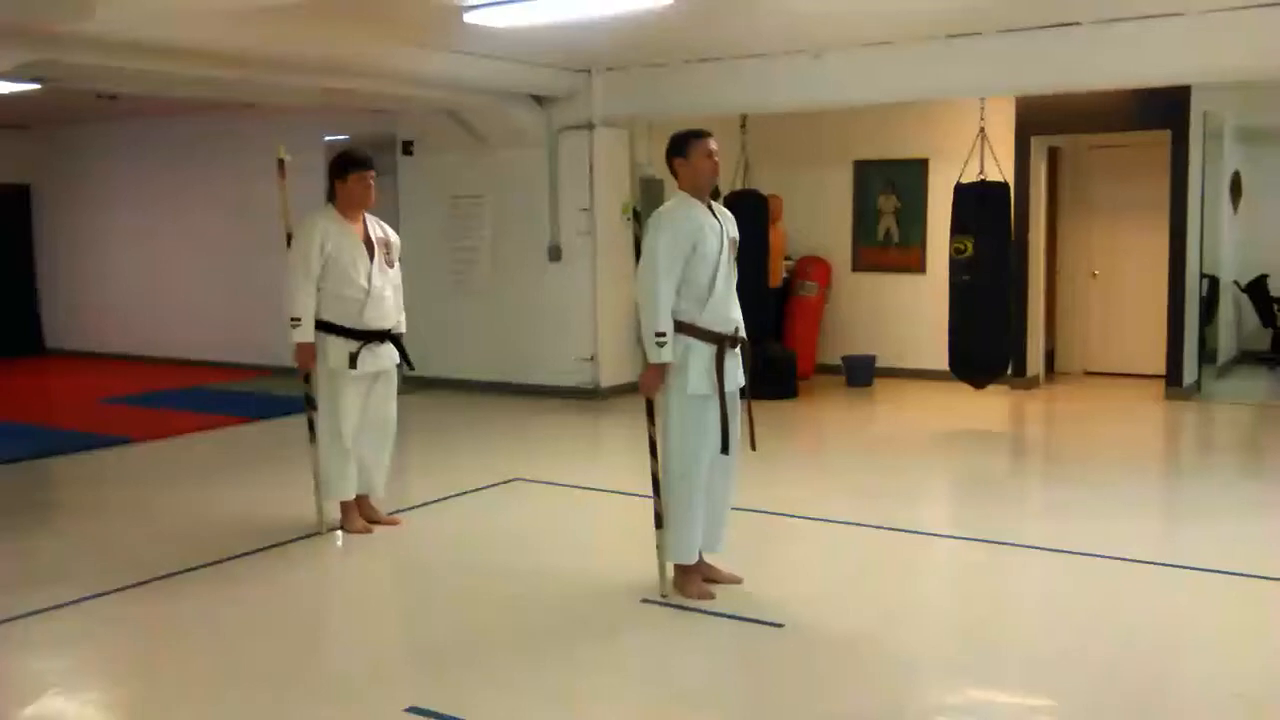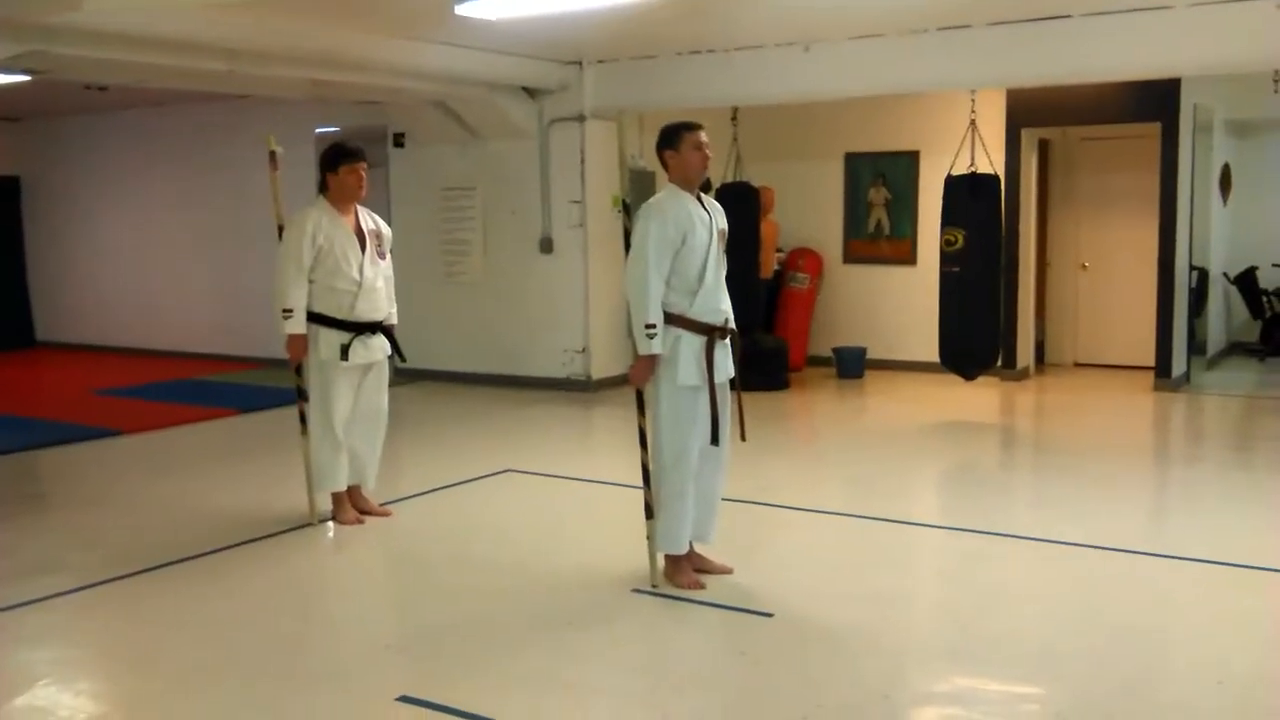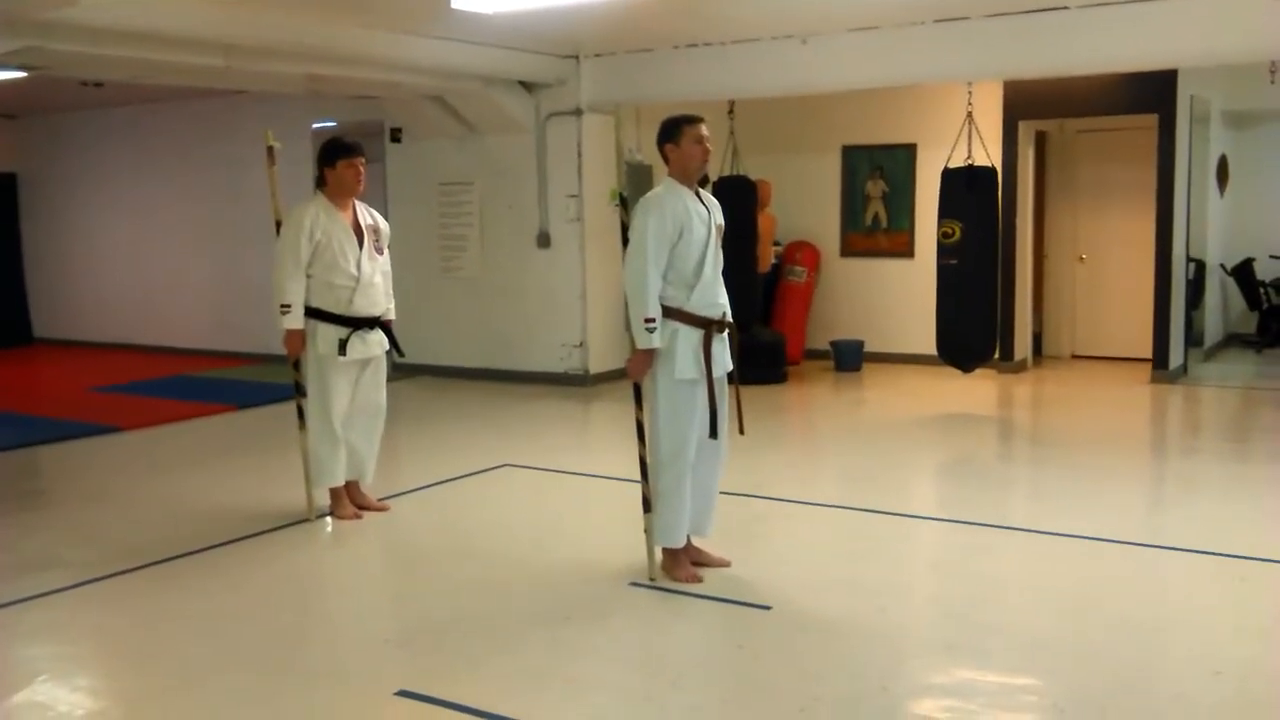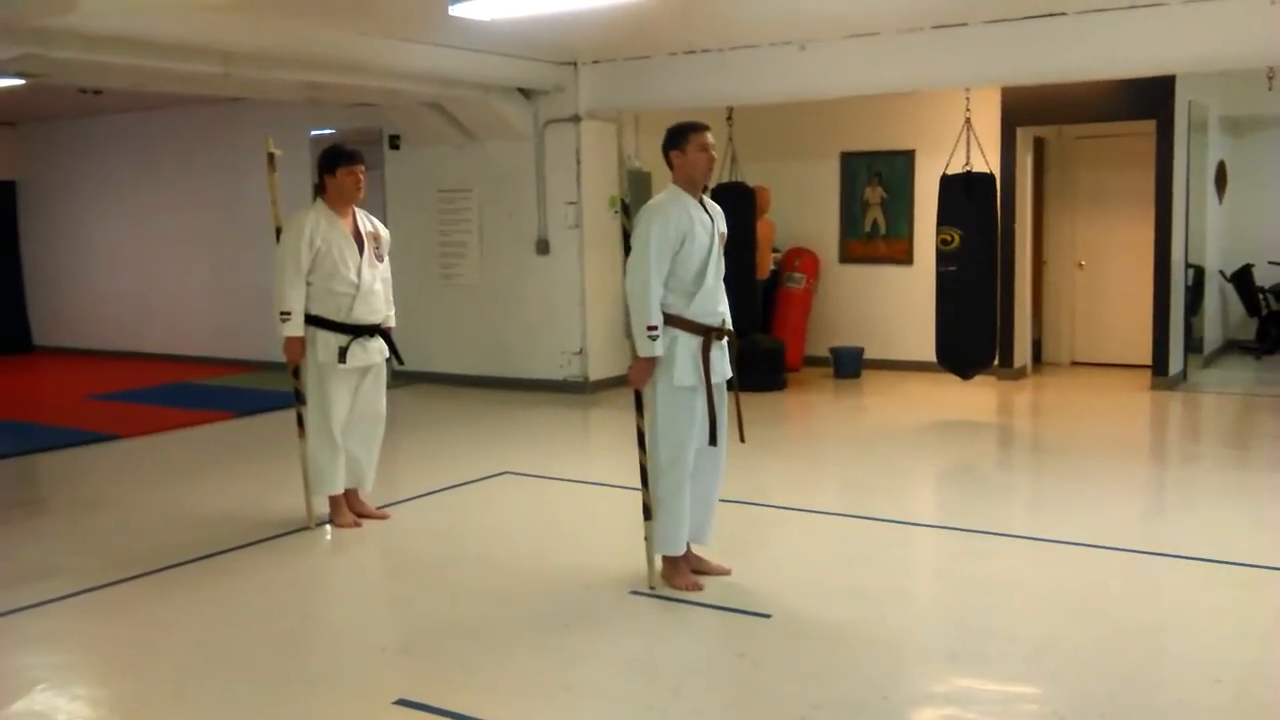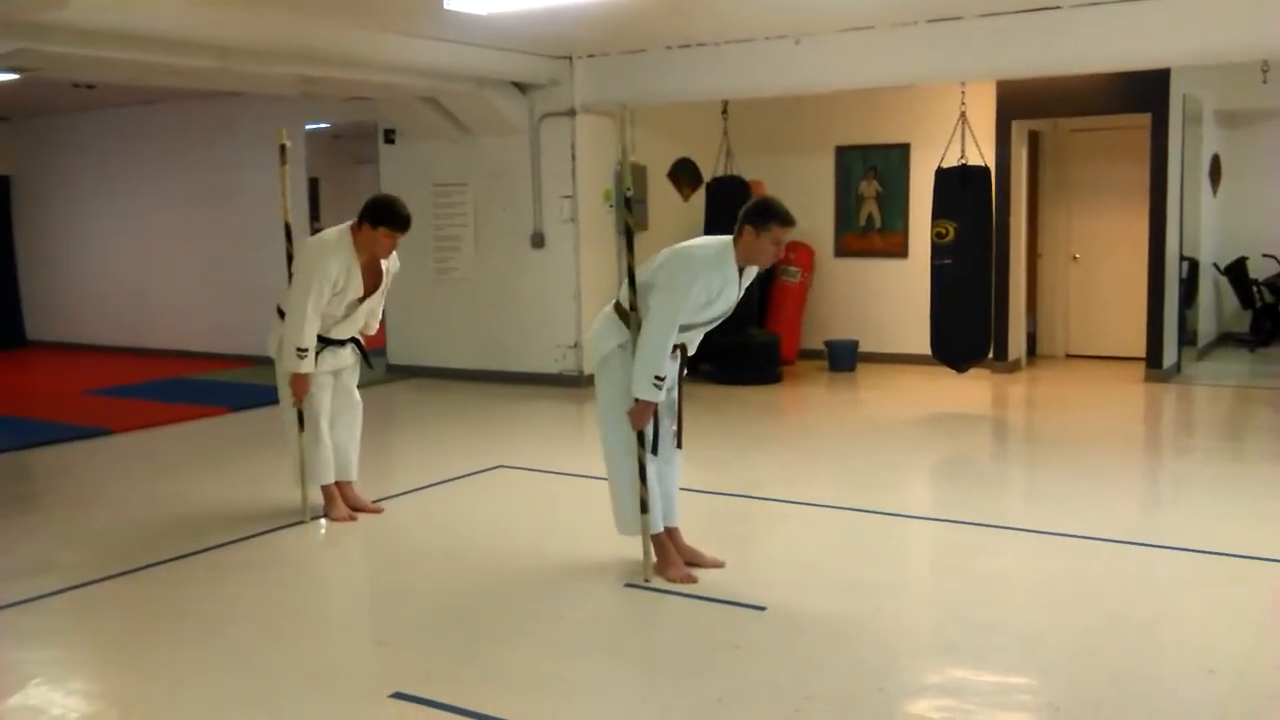
dt=1s
person 1, frame 1
left shoulder: (725, 218)
right shoulder: (671, 220)
right elbow: (655, 292)
left wrist: (737, 342)
right wrist: (657, 361)
left hip: (723, 355)
right hip: (688, 356)
left knee: (719, 460)
right knee: (688, 462)
left ankle: (701, 557)
right ankle: (684, 566)
person 1, frame 2
left shoulder: (714, 210)
right shoulder: (660, 212)
right elbow: (644, 284)
left wrist: (726, 333)
right wrist: (647, 352)
left hip: (713, 346)
right hip: (679, 347)
left knee: (709, 451)
right knee: (678, 452)
left ankle: (690, 547)
right ankle: (674, 556)
person 1, frame 3
left shoulder: (710, 205)
right shoulder: (658, 206)
right elbow: (642, 278)
left wrist: (723, 328)
right wrist: (645, 346)
left hip: (710, 340)
right hip: (676, 341)
left knee: (707, 444)
right knee: (676, 446)
left ankle: (688, 541)
right ankle: (671, 549)
person 1, frame 4
left shoulder: (715, 212)
right shoulder: (661, 213)
right elbow: (643, 286)
right wrist: (646, 354)
left hip: (711, 346)
right hip: (676, 348)
left knee: (707, 452)
right knee: (675, 454)
left ankle: (687, 549)
right ankle: (671, 558)
person 1, frame 5
left shoulder: (745, 266)
right shoulder: (696, 265)
right elbow: (657, 333)
left wrist: (679, 360)
right wrist: (645, 399)
left hip: (663, 347)
right hip: (625, 343)
left knee: (664, 444)
right knee: (633, 445)
left ankle: (674, 540)
right ankle: (663, 550)
person 2, frame 1
left shoulder: (385, 234)
right shoulder: (317, 230)
right elbow: (302, 287)
left wrist: (398, 333)
right wrist: (303, 340)
left hip: (380, 347)
right hip: (339, 346)
left knee: (378, 425)
right knee: (339, 427)
left ankle: (366, 501)
right ankle: (347, 509)
person 2, frame 2
left shoulder: (377, 225)
right shoulder: (309, 223)
right elbow: (293, 279)
left wrist: (390, 323)
right wrist: (295, 331)
left hip: (372, 338)
right hip: (331, 338)
left knee: (370, 416)
right knee: (331, 418)
left ankle: (358, 492)
right ankle: (339, 499)
person 2, frame 3
left shoulder: (374, 220)
right shoulder: (307, 218)
right elbow: (291, 274)
left wrist: (388, 317)
right wrist: (293, 327)
left hip: (369, 333)
right hip: (328, 333)
left knee: (368, 411)
right knee: (329, 412)
left ankle: (356, 487)
right ankle: (337, 494)
person 2, frame 4
left shoulder: (374, 227)
right shoulder: (306, 225)
right elbow: (291, 282)
left wrist: (388, 325)
right wrist: (293, 335)
left hip: (369, 341)
right hip: (329, 341)
left knee: (367, 419)
right knee: (328, 421)
left ankle: (355, 495)
right ankle: (336, 502)
person 2, frame 5
left shoulder: (387, 259)
right shoulder: (325, 253)
right elbow: (304, 315)
left wrist: (365, 333)
right wrist: (301, 369)
left hip: (344, 343)
right hip: (304, 342)
left knee: (347, 411)
right knee: (314, 415)
left ankle: (346, 489)
right ankle: (331, 496)
